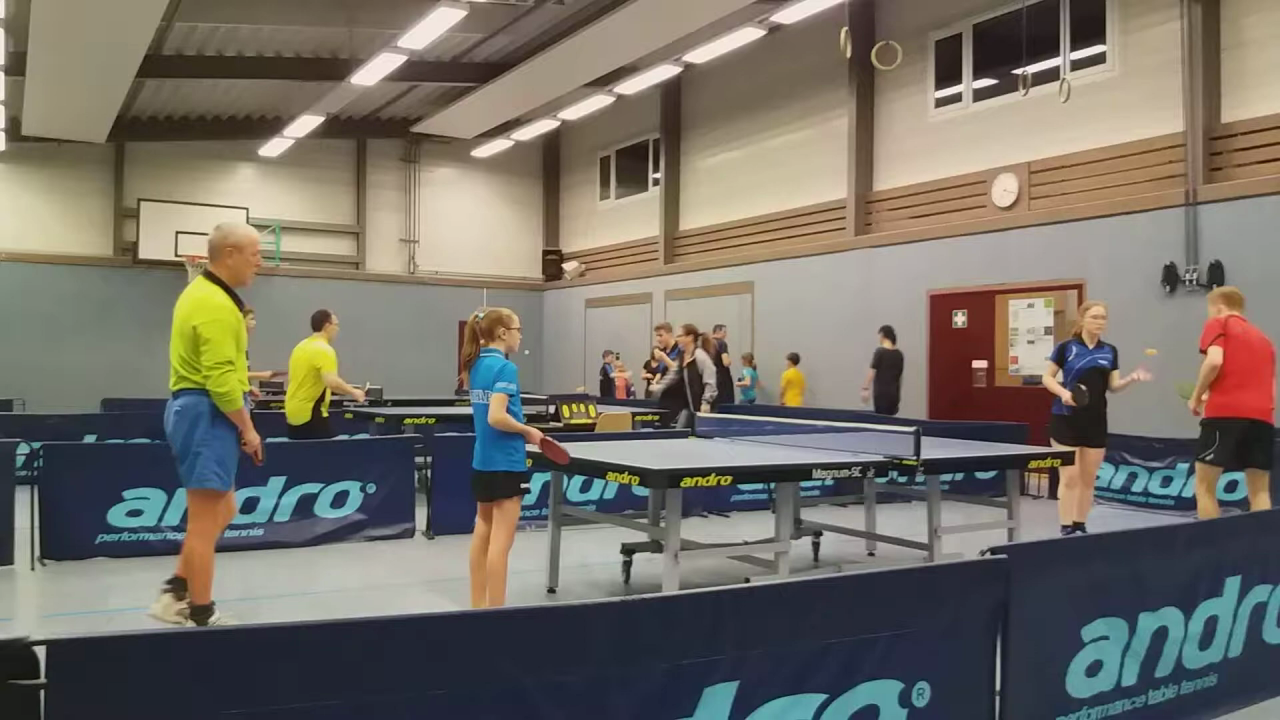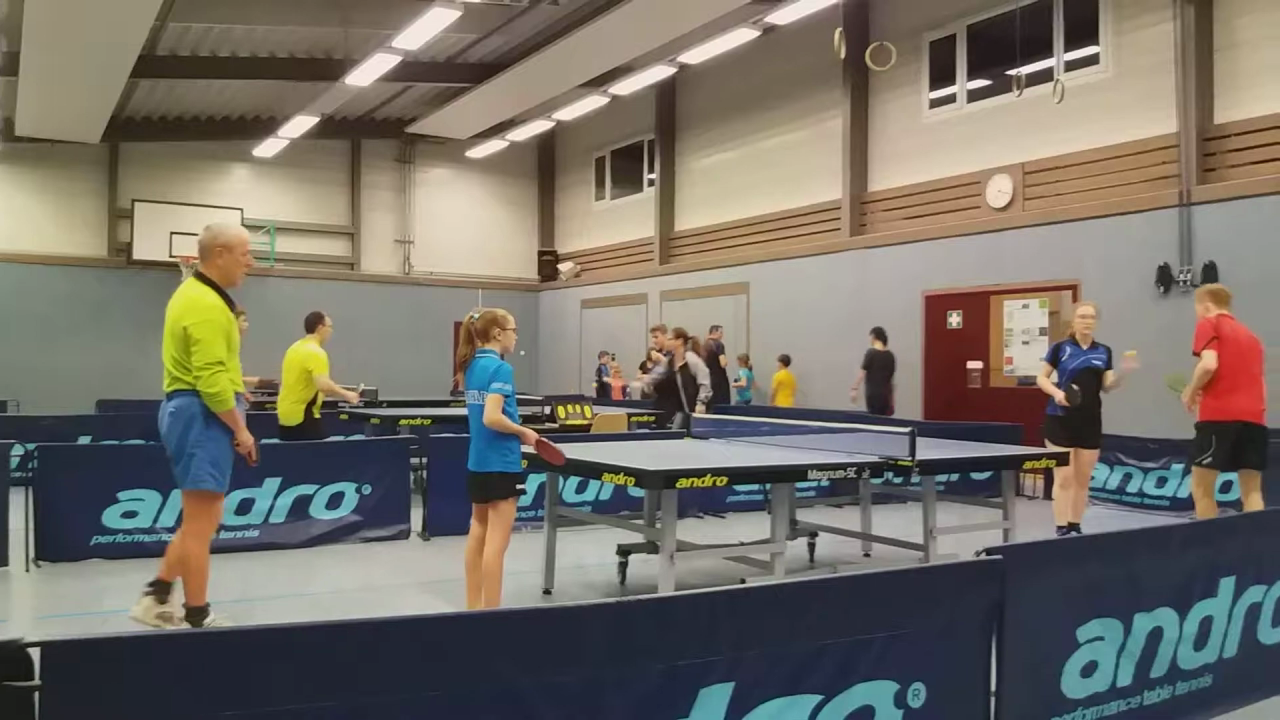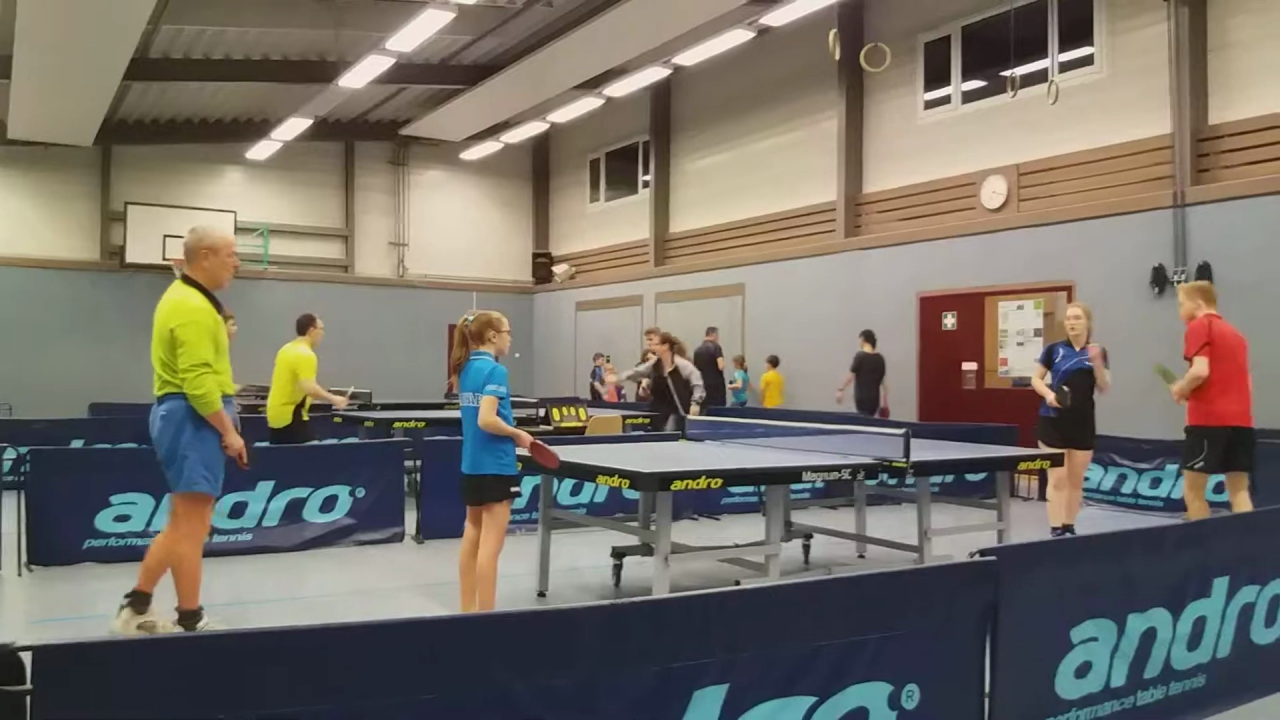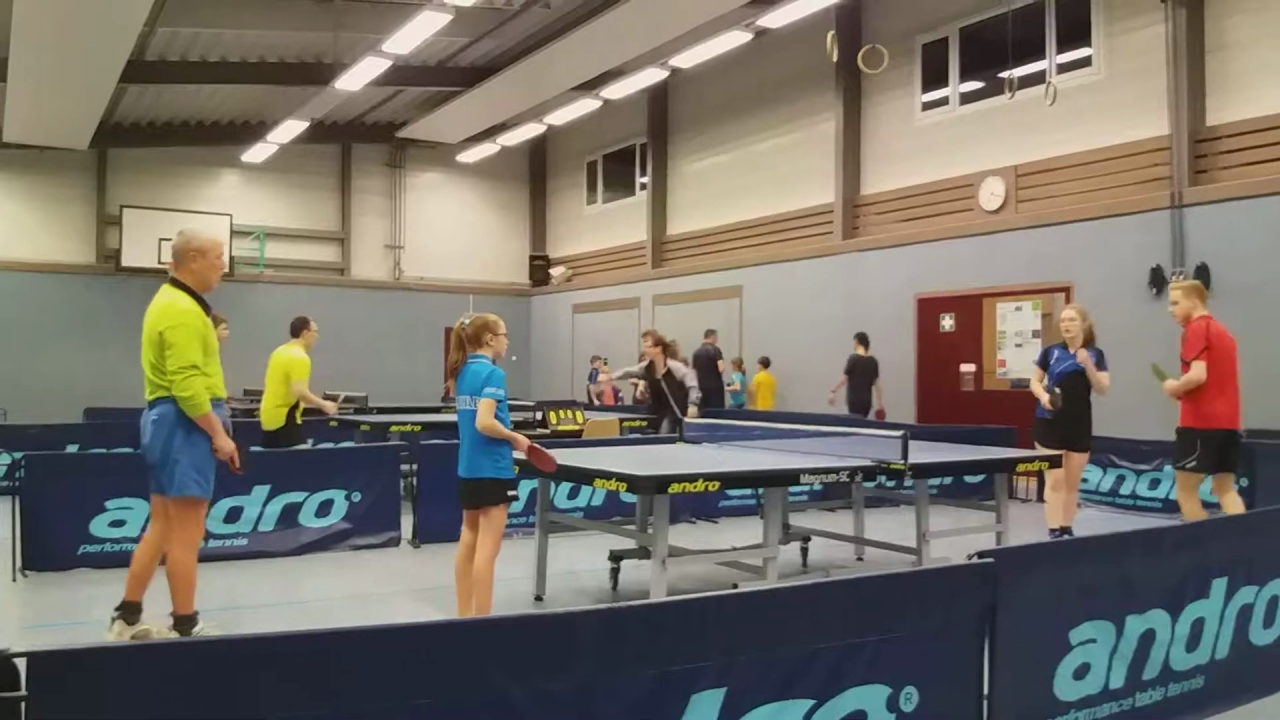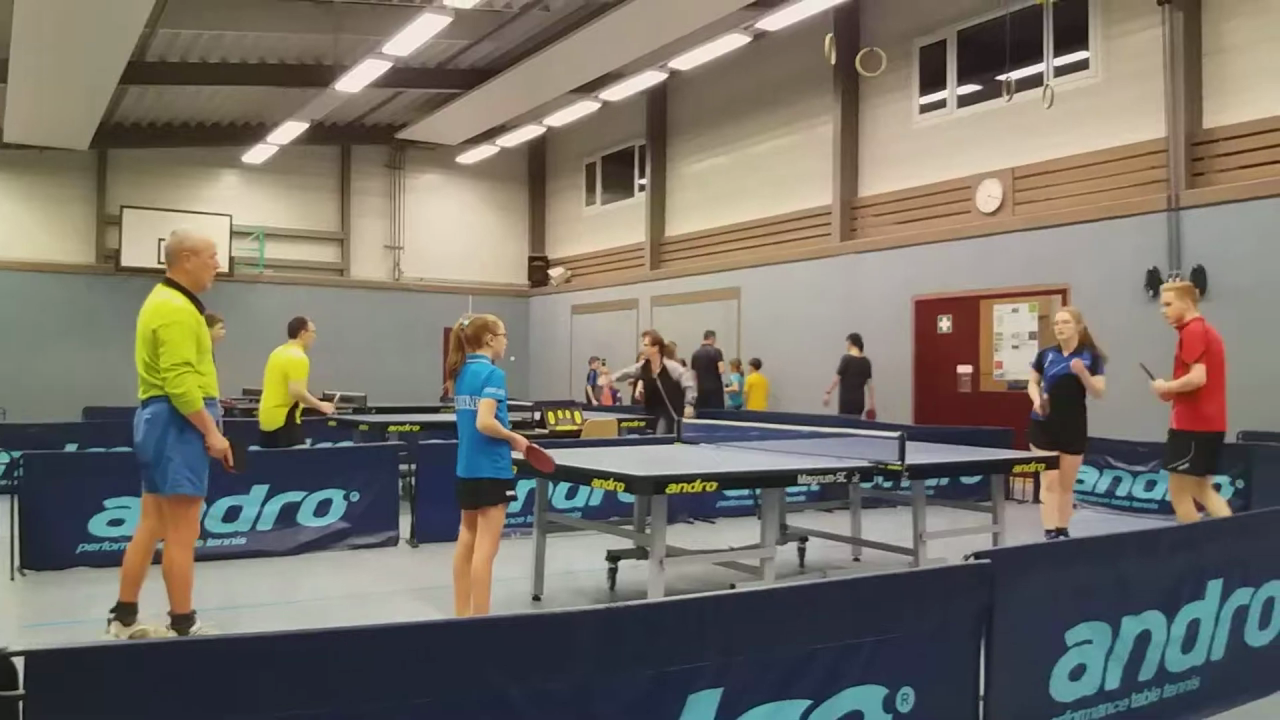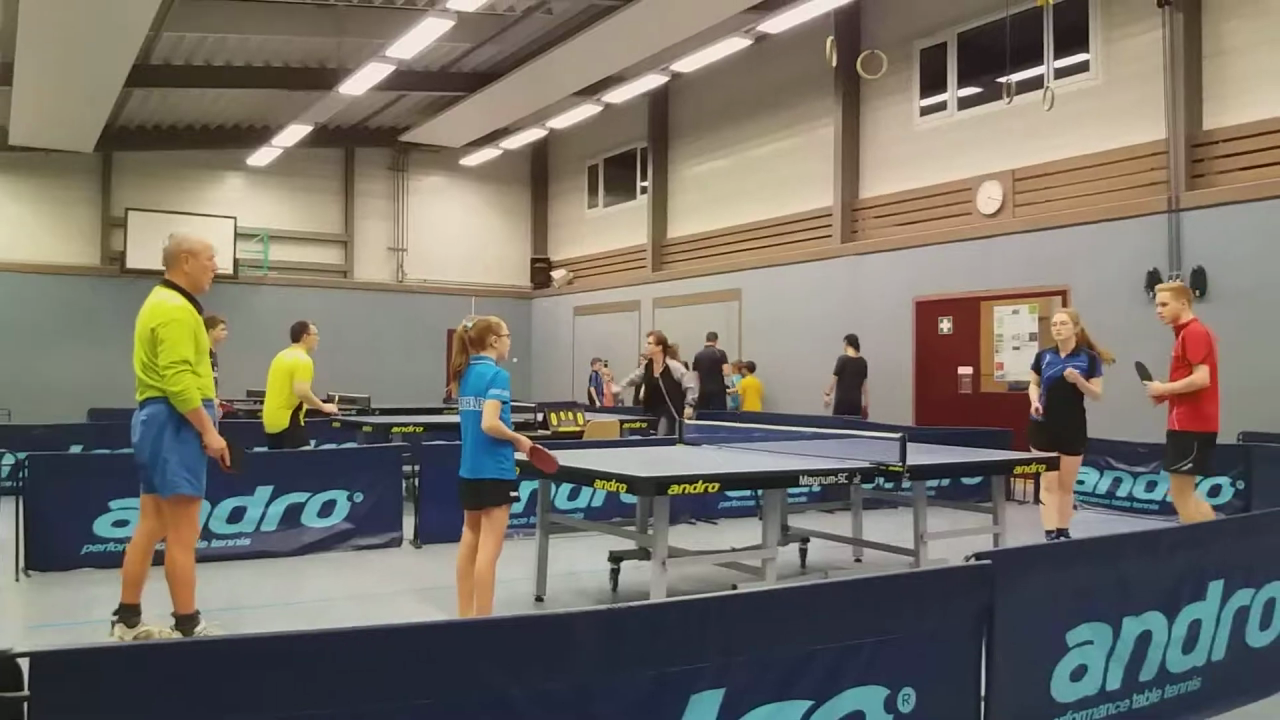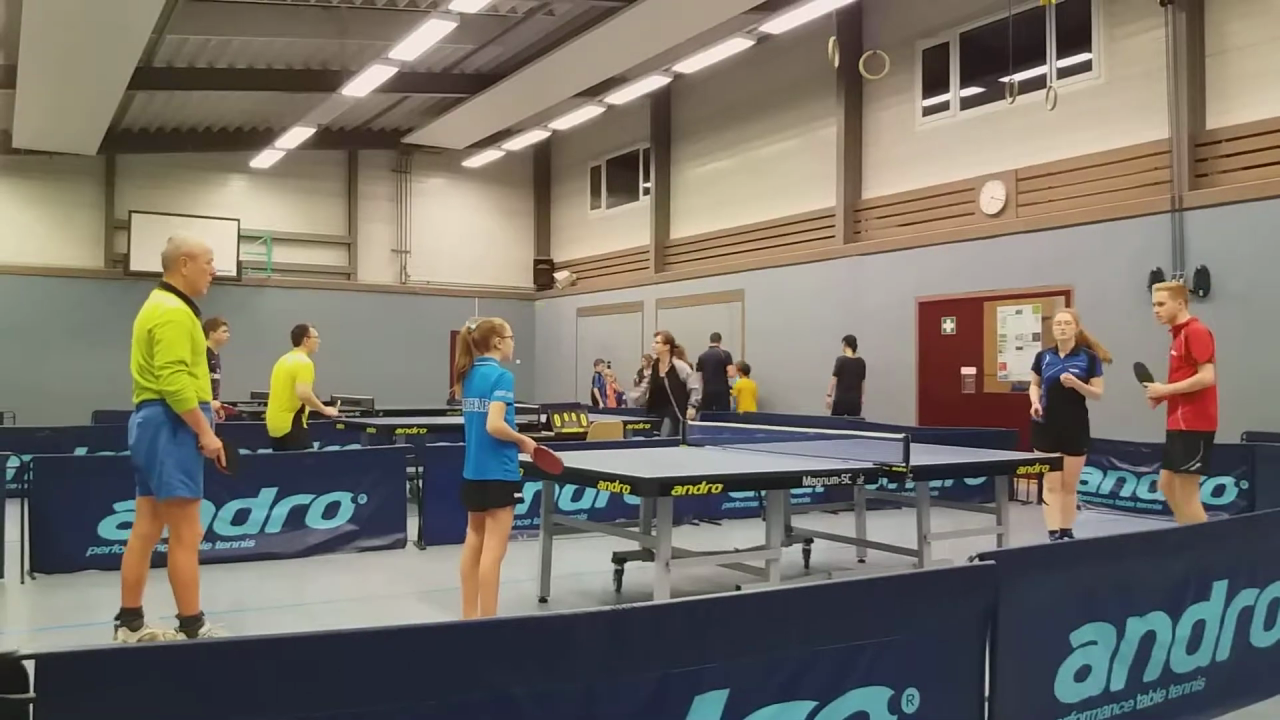
dt=0.1s
person 1, frame 1
left shoulder: (199, 291)
right shoulder: (216, 307)
right elbow: (220, 380)
right wrist: (247, 428)
left hip: (194, 408)
right hip: (208, 414)
left knee: (218, 512)
right knee: (207, 520)
left ankle: (176, 592)
right ankle: (202, 616)
person 1, frame 2
left shoulder: (192, 292)
right shoulder: (207, 307)
right elbow: (211, 381)
right wrist: (240, 429)
left hip: (188, 411)
right hip: (203, 416)
left knee: (203, 517)
right knee: (201, 522)
left ankle: (157, 596)
right ankle: (197, 618)
person 1, frame 3
left shoulder: (180, 296)
right shoulder: (194, 309)
right elbow: (198, 382)
left wrist: (222, 419)
right wrist: (227, 431)
left hip: (176, 415)
right hip: (194, 420)
left knee: (181, 523)
right knee: (192, 527)
left ankle: (135, 608)
right ankle: (189, 621)
person 1, frame 4
left shoulder: (170, 300)
right shoulder: (182, 311)
right elbow: (187, 384)
left wrist: (215, 424)
right wrist: (218, 434)
left hip: (167, 420)
right hip: (185, 424)
left knee: (161, 528)
right knee: (186, 532)
left ankle: (126, 618)
right ankle: (185, 626)
person 1, frame 5
left shoulder: (164, 300)
right shoulder: (177, 309)
right elbow: (180, 383)
left wrist: (206, 426)
right wrist: (212, 432)
left hip: (158, 419)
right hip: (178, 422)
left knee: (151, 526)
right knee: (182, 531)
left ankle: (123, 618)
right ankle: (183, 626)
person 1, frame 6
left shoulder: (163, 301)
right shoulder: (175, 309)
right elbow: (178, 381)
left wrist: (204, 425)
right wrist: (209, 431)
left hip: (158, 420)
right hip: (176, 423)
left knee: (150, 527)
right knee: (183, 532)
left ankle: (126, 620)
right ankle: (187, 626)
person 1, frame 7
left shoulder: (161, 305)
right shoulder: (173, 311)
right elbow: (174, 383)
left wrist: (201, 423)
right wrist: (205, 432)
left hip: (156, 424)
right hip: (172, 426)
left knee: (146, 530)
right knee: (186, 535)
left ankle: (129, 624)
right ankle: (192, 628)
person 2, frame 1
left shoulder: (477, 366)
right shoulder: (505, 368)
right elbow: (497, 417)
left wrist: (520, 429)
right wrist: (529, 431)
left hip: (483, 462)
right hip: (506, 463)
left knee: (483, 533)
right knee: (500, 541)
left ankle: (478, 605)
right ankle: (495, 610)
person 2, frame 2
left shoulder: (472, 367)
right shoulder: (500, 368)
right elbow: (492, 418)
left wrist: (515, 429)
right wrist: (524, 432)
left hip: (478, 463)
right hip: (501, 464)
left knee: (478, 534)
right knee: (496, 542)
left ankle: (474, 606)
right ankle: (490, 611)
person 2, frame 3
left shoulder: (466, 369)
right shoulder: (495, 370)
right elbow: (486, 419)
left wrist: (510, 433)
right wrist: (518, 434)
left hip: (471, 466)
right hip: (496, 467)
left knee: (472, 538)
right knee: (490, 545)
left ankle: (468, 609)
right ankle: (485, 613)
person 2, frame 4
left shoulder: (463, 372)
right shoulder: (493, 373)
right elbow: (484, 422)
left wrist: (506, 436)
right wrist: (515, 438)
left hip: (468, 469)
right hip: (493, 470)
left knee: (468, 542)
right knee: (487, 549)
left ankle: (465, 613)
right ankle: (481, 617)
person 2, frame 5
left shoulder: (461, 373)
right shoulder: (492, 374)
right elbow: (484, 423)
left wrist: (505, 437)
right wrist: (514, 438)
left hip: (466, 469)
right hip: (491, 471)
left knee: (466, 542)
right knee: (485, 548)
left ankle: (462, 613)
right ankle: (479, 617)
person 2, frame 6
left shoulder: (465, 374)
right shoulder: (497, 375)
right elbow: (489, 424)
left wrist: (509, 438)
right wrist: (518, 439)
left hip: (469, 470)
right hip: (495, 471)
left knee: (469, 542)
right knee: (489, 548)
left ankle: (466, 614)
right ankle: (483, 618)
person 2, frame 7
left shoulder: (469, 376)
right shoulder: (501, 376)
right elbow: (495, 425)
left wrist: (513, 440)
right wrist: (522, 440)
left hip: (473, 471)
right hip: (498, 472)
left knee: (473, 544)
right knee: (493, 550)
left ankle: (470, 615)
right ankle: (487, 619)
person 3, frame 1
left shoulder: (1217, 324)
right shoulder: (1263, 338)
left elbow: (1214, 360)
left wrist: (1197, 396)
left hip: (1225, 413)
right hip: (1262, 416)
left knee: (1204, 484)
right knee: (1259, 490)
person 3, frame 2
left shoulder: (1208, 324)
right shoulder: (1250, 335)
left elbow: (1208, 365)
left wrist: (1190, 393)
left hip: (1218, 416)
right hip: (1254, 417)
left knee: (1202, 488)
right knee: (1251, 491)
person 3, frame 3
left shoulder: (1198, 327)
right shoulder: (1234, 333)
left elbow: (1200, 371)
left wrist: (1180, 390)
left hip: (1208, 419)
right hip: (1240, 420)
left knee: (1194, 490)
right knee: (1239, 491)
person 3, frame 4
left shoulder: (1196, 329)
right shoulder: (1223, 333)
left elbow: (1197, 375)
left wrist: (1174, 388)
right wrist: (1185, 391)
left hip: (1200, 421)
right hip: (1228, 421)
left knee: (1186, 490)
right knee: (1226, 490)
person 3, frame 5
left shoulder: (1193, 332)
right shoulder: (1205, 331)
left elbow: (1198, 378)
left wrist: (1166, 388)
right wrist: (1173, 392)
left hip: (1191, 423)
right hip: (1210, 422)
left knee: (1178, 492)
right knee: (1203, 491)
person 3, frame 6
left shoulder: (1193, 333)
right shoulder: (1195, 332)
left elbow: (1202, 379)
left wrist: (1163, 389)
right wrist: (1168, 395)
left hip: (1188, 424)
right hip: (1201, 423)
left knee: (1180, 494)
right knee: (1184, 493)
person 3, frame 7
left shoulder: (1196, 332)
right shoulder: (1180, 334)
left elbow: (1206, 377)
left wrist: (1167, 390)
right wrist: (1163, 394)
left hip: (1192, 425)
right hip: (1180, 424)
left knee: (1184, 493)
right knee: (1167, 486)
person 4, frame 1
left shoulder: (1109, 351)
right shoulder: (1066, 348)
left elbow: (1112, 387)
right elbow: (1047, 378)
left wrist: (1132, 378)
right wrist: (1063, 393)
left hip: (1095, 420)
right hip: (1066, 419)
left knee: (1088, 479)
right knee: (1069, 477)
left ankle: (1080, 526)
right ankle: (1066, 528)
person 4, frame 2
left shoulder: (1104, 352)
right shoulder: (1060, 348)
left elbow: (1106, 386)
right elbow: (1042, 378)
left wrist: (1122, 372)
right wrist: (1057, 393)
left hip: (1090, 421)
right hip: (1061, 419)
left knee: (1083, 480)
right knee: (1064, 478)
left ankle: (1075, 526)
right ankle: (1061, 529)
person 4, frame 3
left shoulder: (1098, 352)
right shoulder: (1054, 350)
left elbow: (1104, 388)
right elbow: (1036, 379)
left wrist: (1098, 362)
right wrist: (1048, 394)
left hip: (1083, 422)
right hip: (1054, 421)
left knee: (1076, 481)
right knee: (1057, 480)
left ankle: (1069, 528)
right ankle: (1056, 530)
person 4, frame 4
left shoulder: (1095, 354)
right shoulder: (1050, 352)
left elbow: (1103, 389)
right elbow: (1035, 382)
left wrist: (1088, 367)
right wrist: (1043, 396)
left hip: (1079, 424)
right hip: (1050, 422)
left knee: (1072, 483)
right knee: (1054, 481)
left ankle: (1067, 530)
right ankle: (1054, 532)
person 4, frame 5
left shoulder: (1091, 357)
right shoulder: (1045, 355)
left elbow: (1099, 392)
right elbow: (1033, 383)
left wrist: (1084, 373)
right wrist: (1037, 398)
left hip: (1074, 426)
right hip: (1044, 425)
left knee: (1067, 485)
right knee: (1049, 482)
left ankle: (1063, 531)
right ankle: (1050, 533)
person 4, frame 6
left shoulder: (1089, 358)
right shoulder: (1043, 356)
left elbow: (1097, 394)
right elbow: (1033, 385)
left wrist: (1078, 380)
right wrist: (1034, 401)
left hip: (1073, 427)
right hip: (1044, 426)
left knee: (1067, 485)
right knee: (1049, 483)
left ankle: (1063, 532)
right ankle: (1050, 534)
person 4, frame 7
left shoulder: (1089, 358)
right shoulder: (1043, 357)
left elbow: (1098, 394)
right elbow: (1034, 385)
left wrist: (1076, 383)
right wrist: (1035, 402)
left hip: (1076, 428)
right hip: (1046, 427)
left knee: (1070, 485)
right knee: (1051, 483)
left ankle: (1067, 533)
right ankle: (1055, 534)
